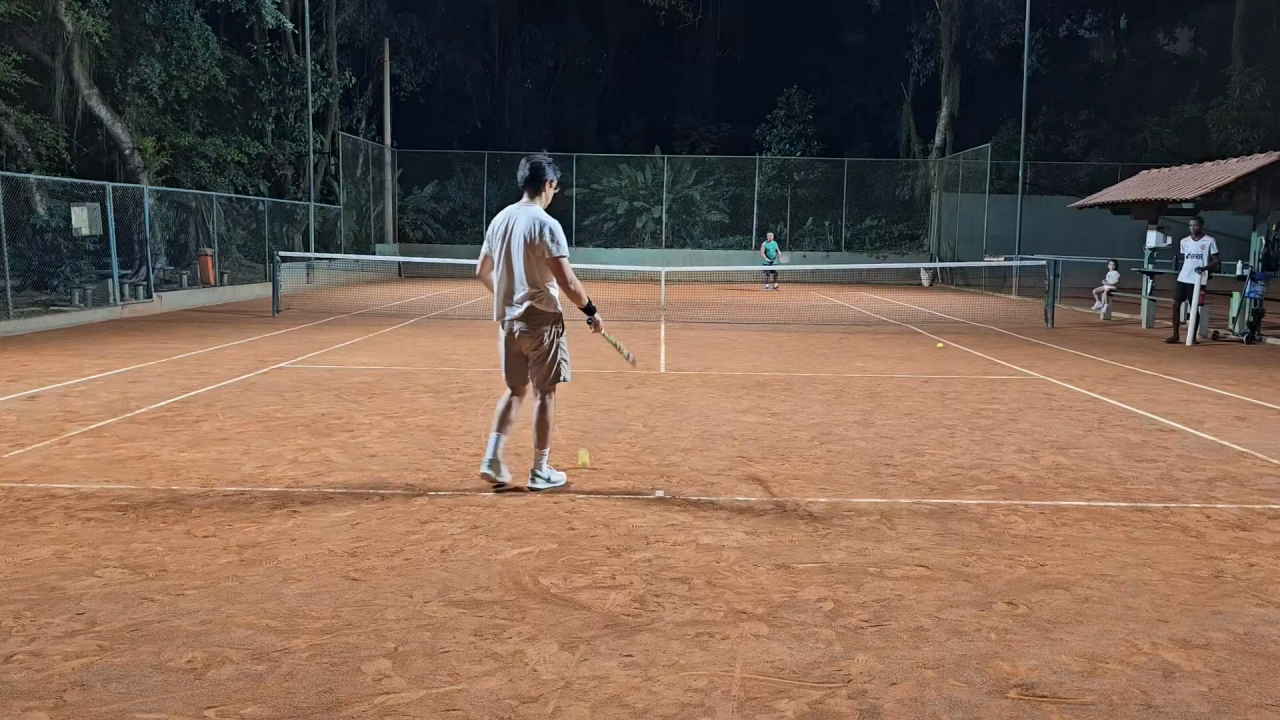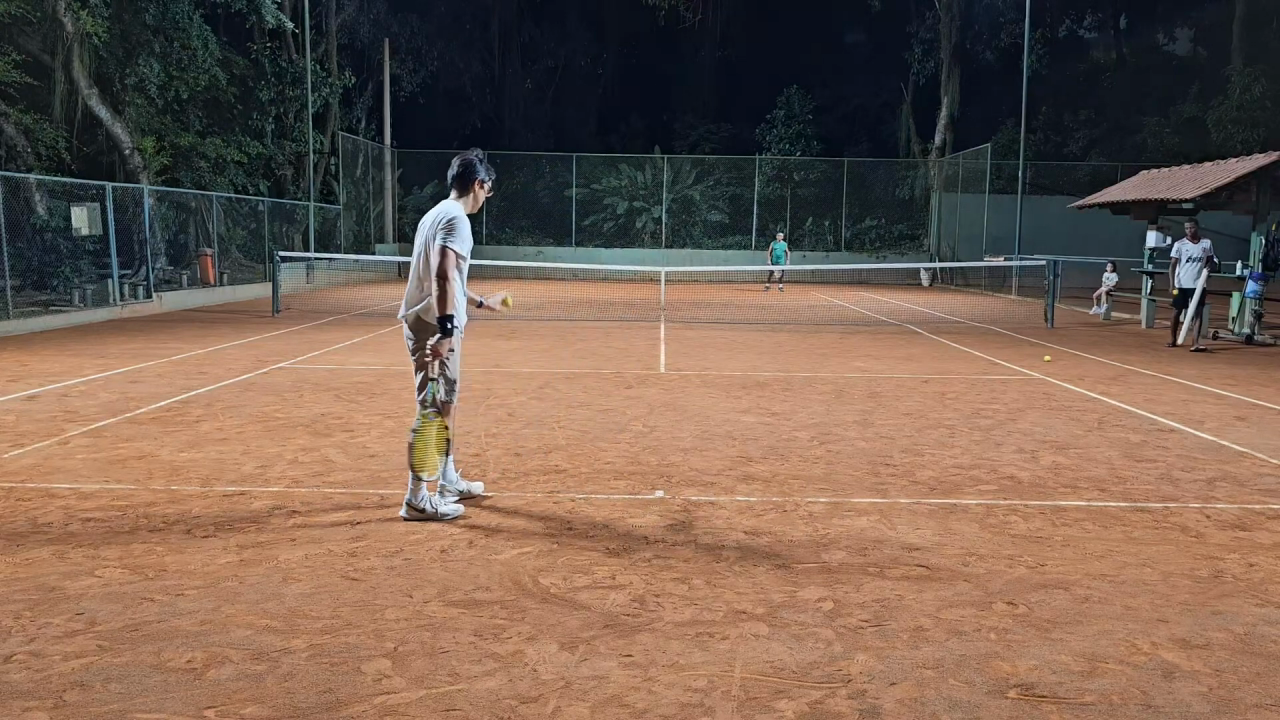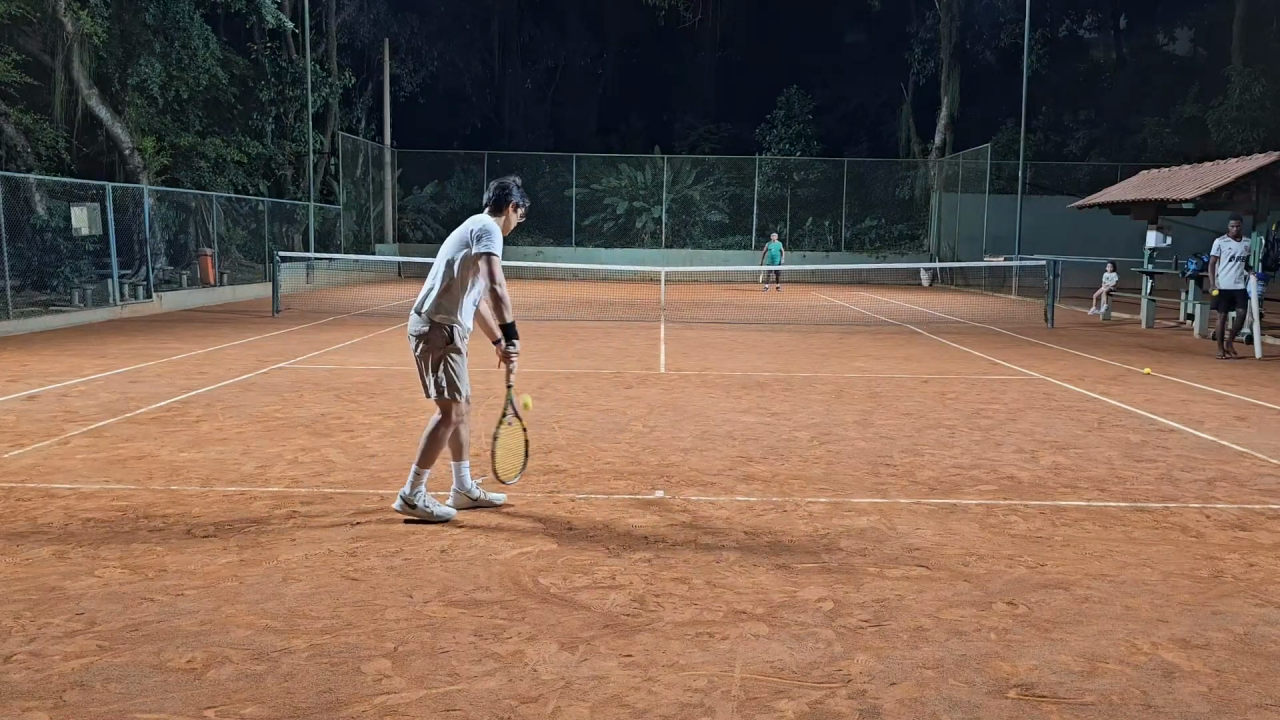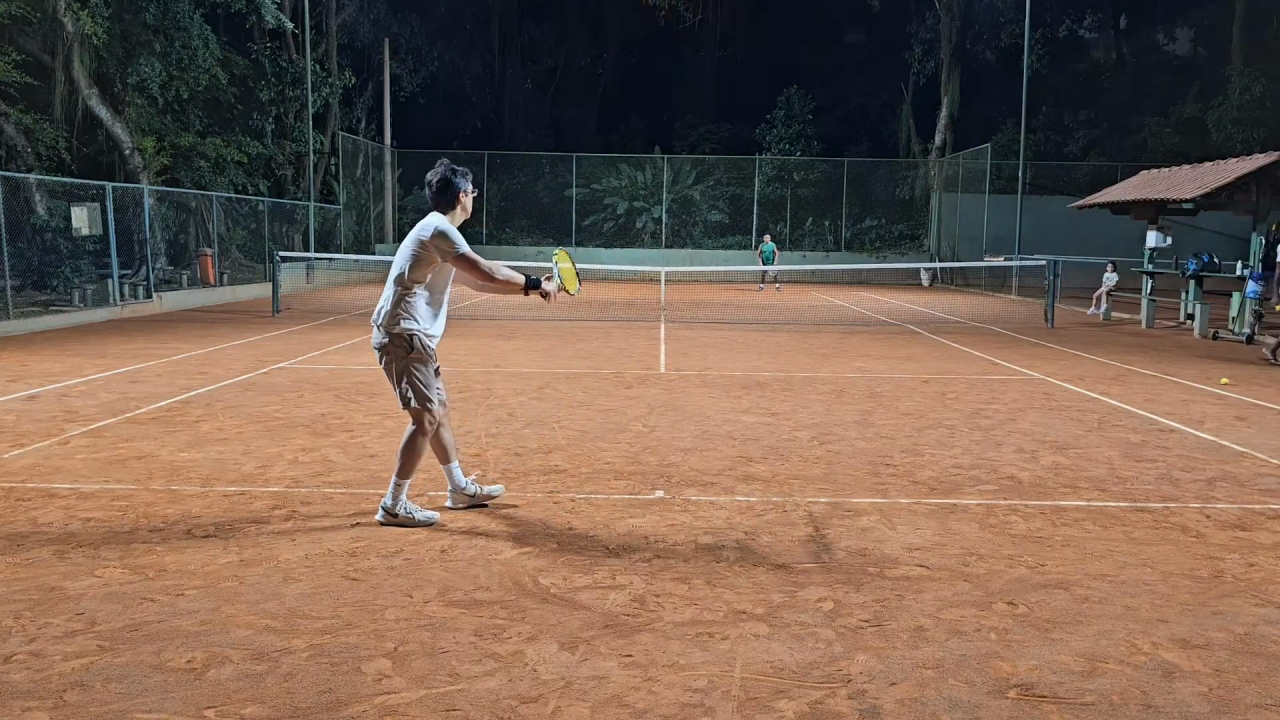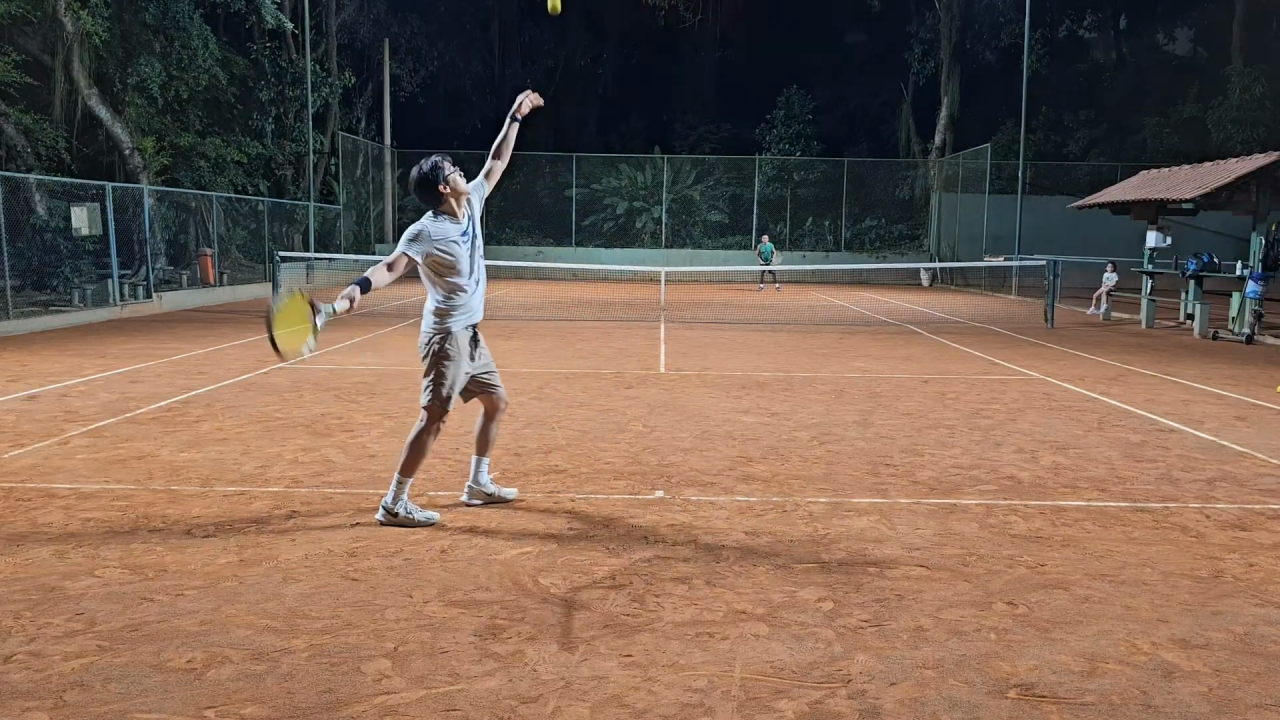
dt=1s
person 1, frame 1
left shoulder: (499, 220)
right shoulder: (547, 225)
left elbow: (483, 272)
right elbow: (567, 281)
right wrist: (591, 312)
left hip: (509, 320)
right hip: (542, 320)
left knee: (515, 391)
right knee: (544, 393)
left ankle: (493, 459)
right ankle: (541, 471)
person 1, frame 2
left shoulder: (436, 214)
right shoulder: (455, 219)
right elbow: (445, 277)
left wrist: (480, 301)
right wrist: (446, 328)
left hip: (429, 323)
right hip: (435, 327)
left knee: (444, 405)
right knee: (431, 410)
left ankle: (448, 481)
right ankle: (416, 499)
person 1, frame 3
left shoulder: (475, 228)
right shoulder: (487, 228)
left elbow: (477, 298)
right elbow: (495, 287)
left wrist: (499, 341)
right wrist: (511, 337)
left hip: (440, 325)
right hip: (439, 327)
left knee: (459, 407)
right knee: (450, 410)
left ankle: (463, 489)
right ankle: (413, 495)
person 1, frame 4
left shoulder: (439, 230)
right shoulder: (438, 230)
left elbow: (477, 281)
right elbow: (487, 272)
left wrist: (528, 288)
right wrist: (537, 283)
left hip: (415, 336)
right hip: (403, 335)
left knee: (438, 412)
right knee: (426, 418)
left ankle: (460, 488)
right ankle: (393, 505)
person 1, frame 5
left shoulder: (470, 205)
right shoulder: (426, 232)
left elbow: (496, 163)
right elbow: (390, 268)
left wrist: (515, 116)
right wrist: (360, 285)
left hip: (470, 333)
right hip: (449, 336)
left knee: (497, 403)
right knee: (435, 416)
left ankle: (479, 483)
right ankle: (394, 503)
